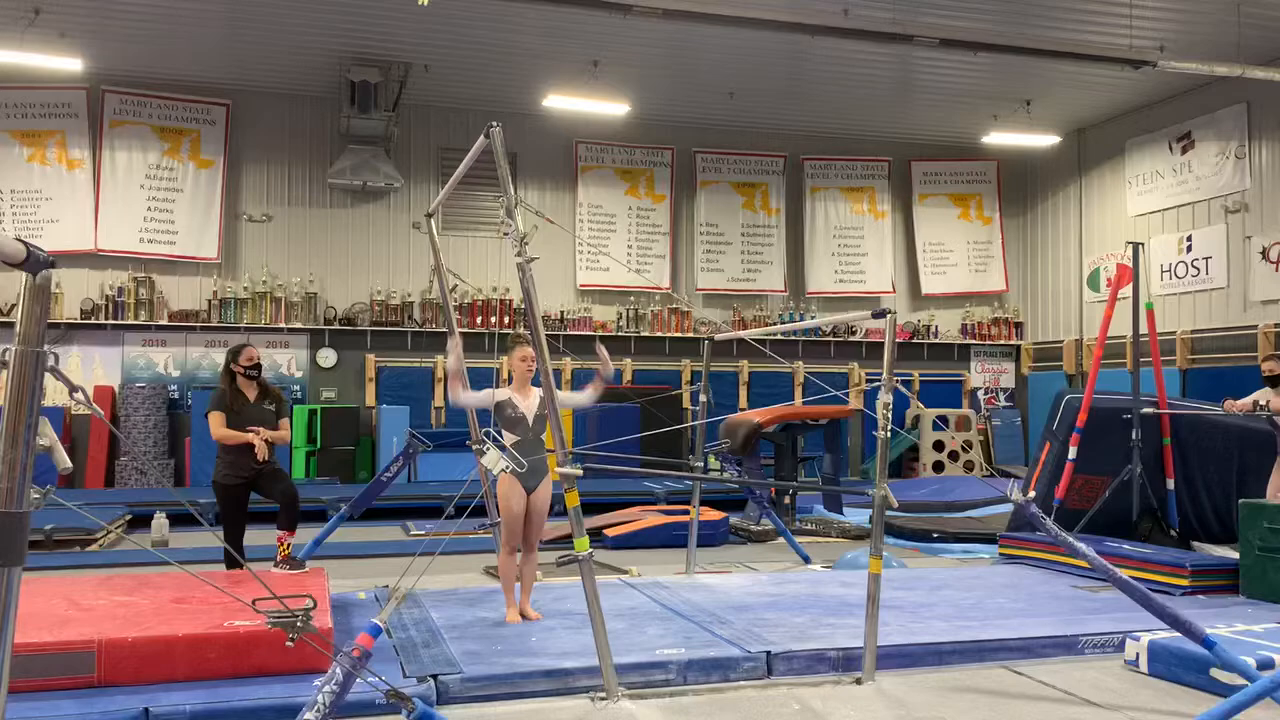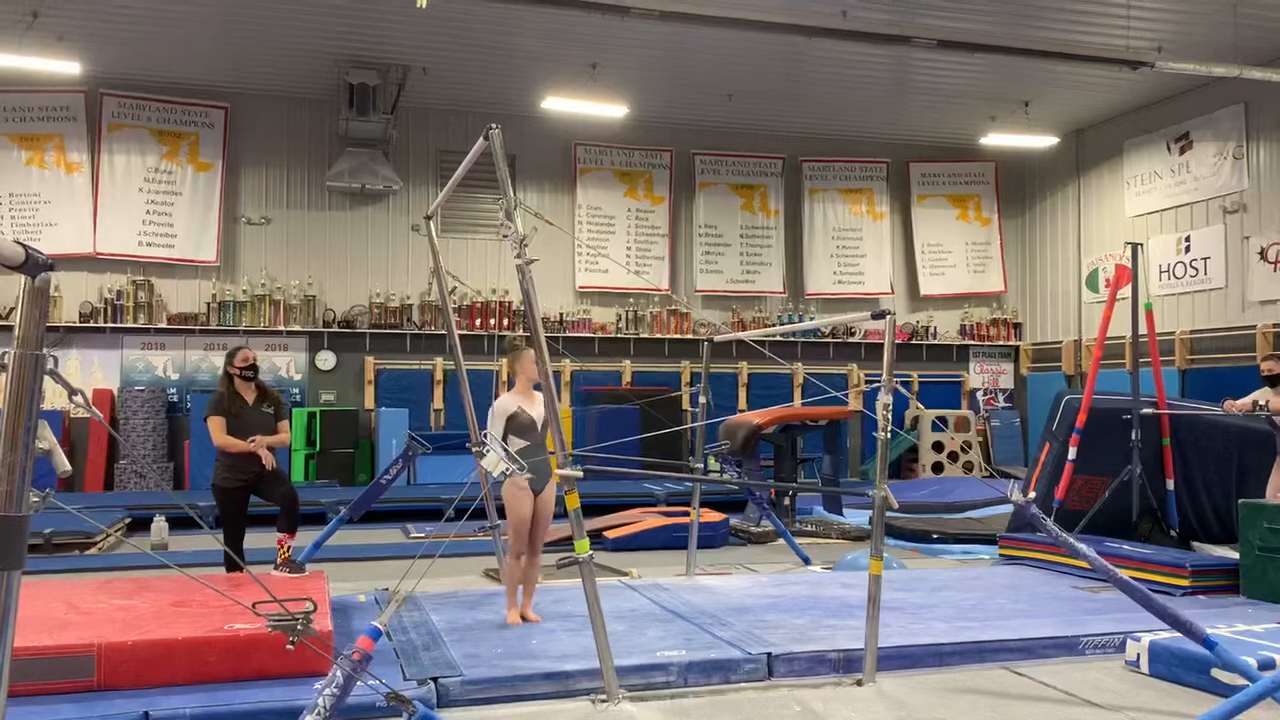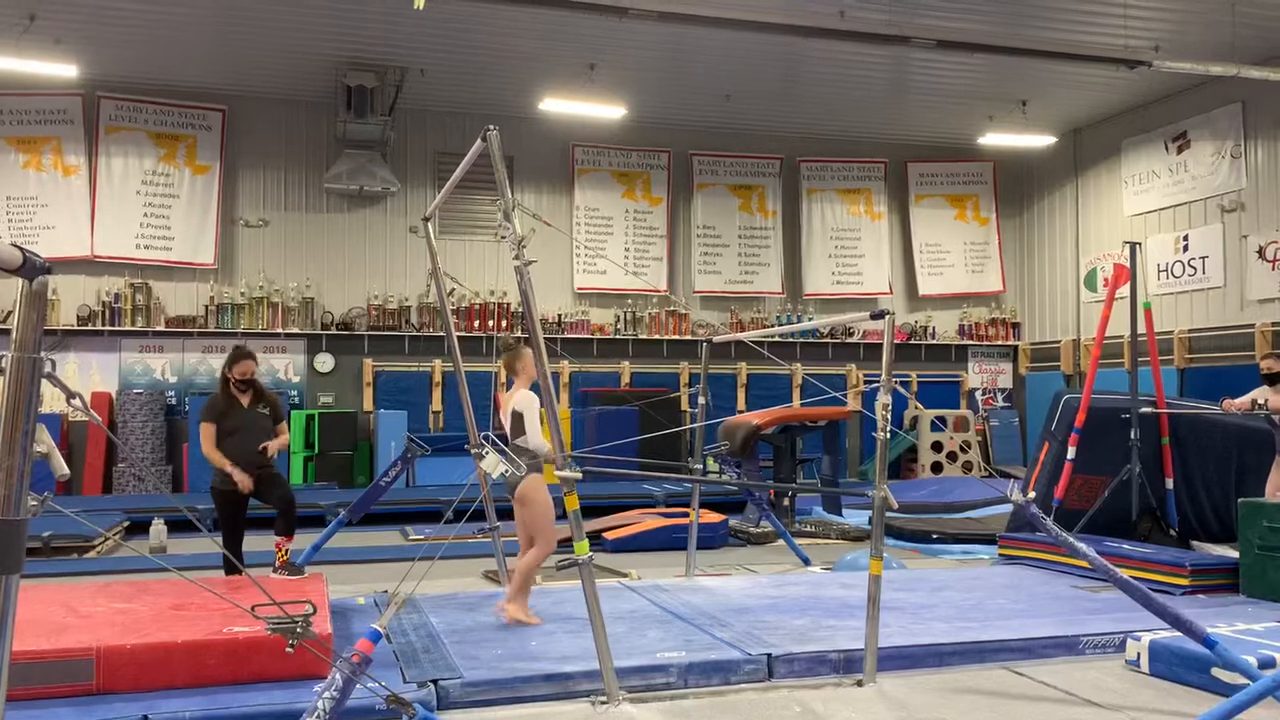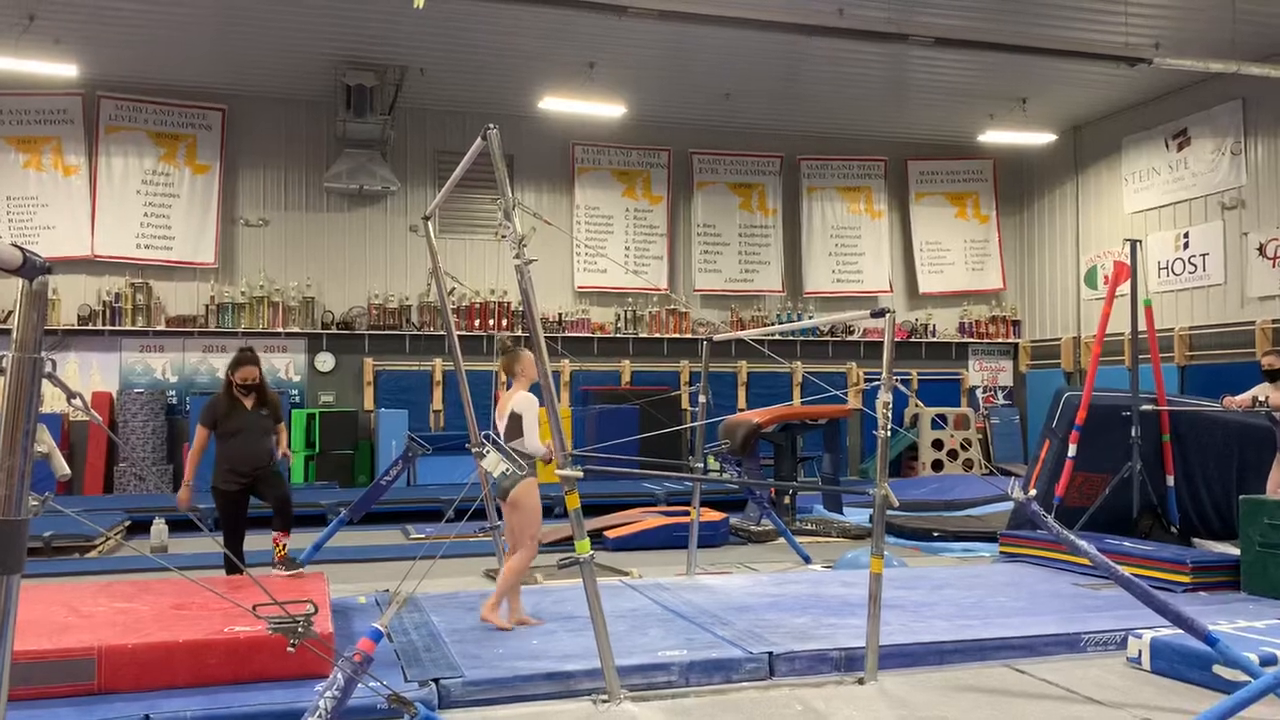
dt=0.3s
person 1, frame 1
left shoulder: (545, 396)
right shoulder: (499, 397)
left elbow: (585, 398)
right elbow: (459, 398)
left wrist: (602, 376)
right wrist: (455, 370)
left hip: (540, 474)
right hip: (512, 476)
left knee: (532, 544)
right knee: (511, 545)
left ankle: (525, 602)
right ankle: (511, 606)
person 1, frame 2
left shoulder: (542, 400)
right shoulder: (504, 403)
right wrist: (513, 473)
left hip: (545, 478)
right hip: (519, 480)
left knee: (535, 548)
right knee: (517, 548)
left ankle: (526, 605)
right ankle: (512, 607)
person 1, frame 3
left shoulder: (508, 400)
right shoulder: (528, 397)
right elbow: (536, 443)
left wrist: (549, 452)
right wrist: (556, 455)
left hip: (515, 474)
right hip: (528, 477)
left knee: (529, 547)
right knee: (546, 544)
left ankle: (521, 606)
right ankle: (511, 599)
person 1, frame 4
left shoulder: (503, 402)
right shoulder: (527, 399)
right elbow: (532, 446)
left wrist: (544, 451)
right wrist: (549, 453)
left hip: (505, 478)
right hip: (521, 480)
left knee: (515, 551)
right knee: (527, 550)
left ankle: (515, 612)
right ankle: (491, 607)
person 2, frame 1
left shoulder: (274, 396)
right shoulder: (222, 397)
left elbow: (286, 435)
right elbow: (218, 433)
left wrist: (267, 434)
right wrist: (252, 437)
left hip: (265, 468)
right hip: (230, 474)
left knee: (290, 495)
right knee: (233, 534)
left ankle: (283, 558)
person 2, frame 2
left shoulder: (272, 399)
right shoulder: (220, 400)
left elbow: (285, 437)
right elbow: (219, 439)
left wrist: (265, 440)
right wrist: (255, 448)
left hip: (264, 471)
right hip: (230, 477)
left knee: (290, 497)
right knee: (233, 536)
left ankle: (283, 560)
person 2, frame 3
left shoulder: (268, 400)
right shoulder: (215, 404)
left elbow: (284, 434)
right elbow: (208, 447)
left wrist: (276, 442)
right wrist: (233, 471)
left hip: (264, 473)
right hip: (229, 481)
left knee: (287, 500)
right knee: (232, 539)
left ankle: (282, 563)
person 2, frame 4
left shoulder: (270, 400)
right shoulder: (217, 405)
left elbow: (281, 430)
right elbow: (197, 447)
left wrist: (283, 446)
right wrist: (187, 484)
left hip: (264, 471)
right hip: (228, 480)
left knee: (283, 498)
right knee: (233, 539)
left ankle: (281, 558)
